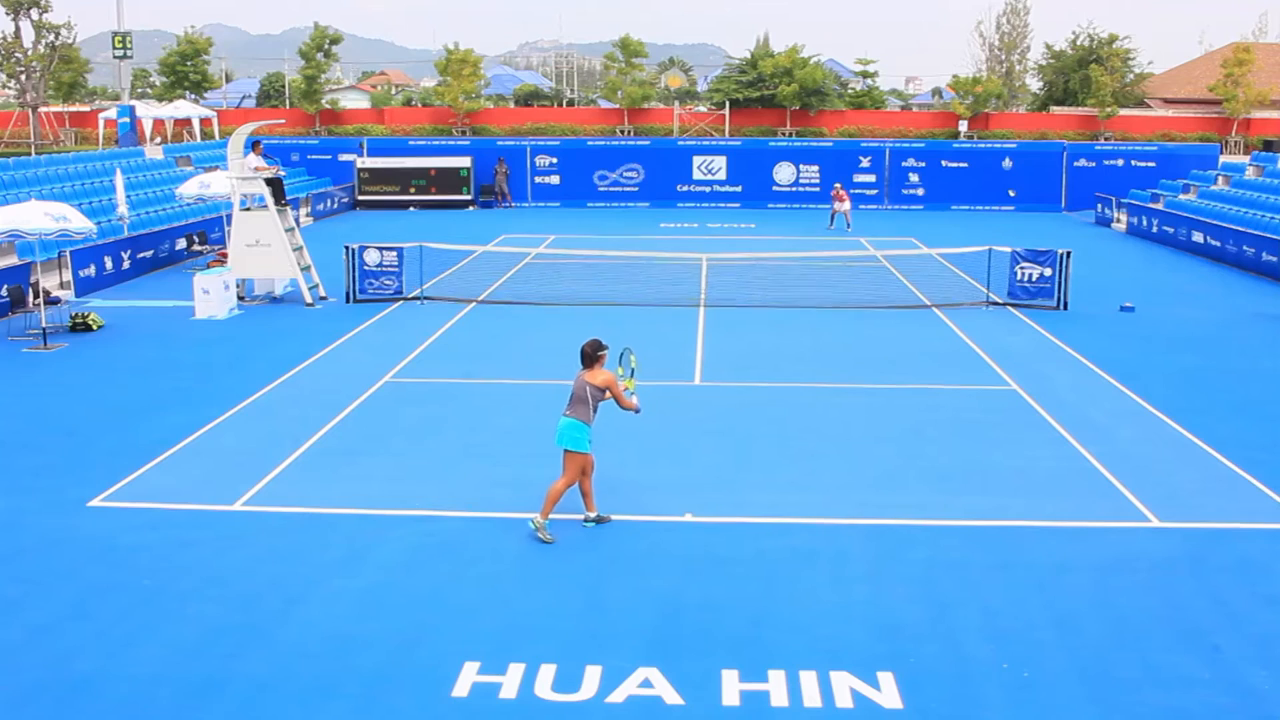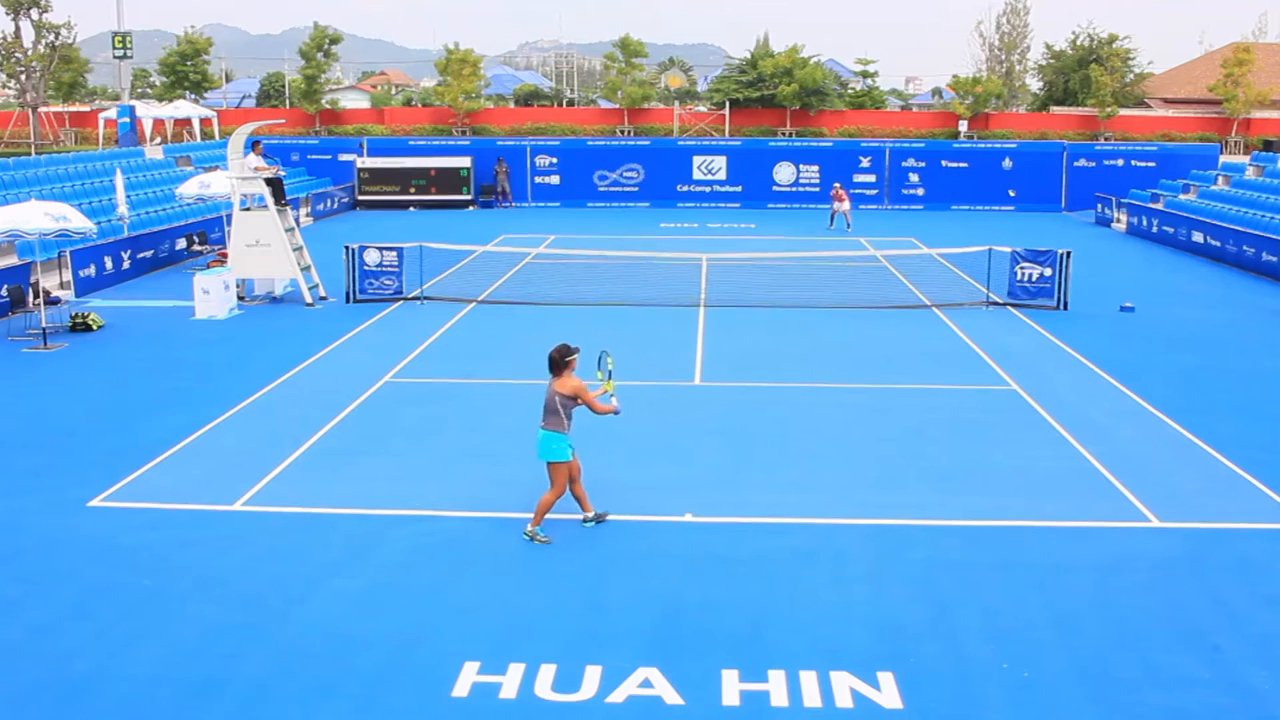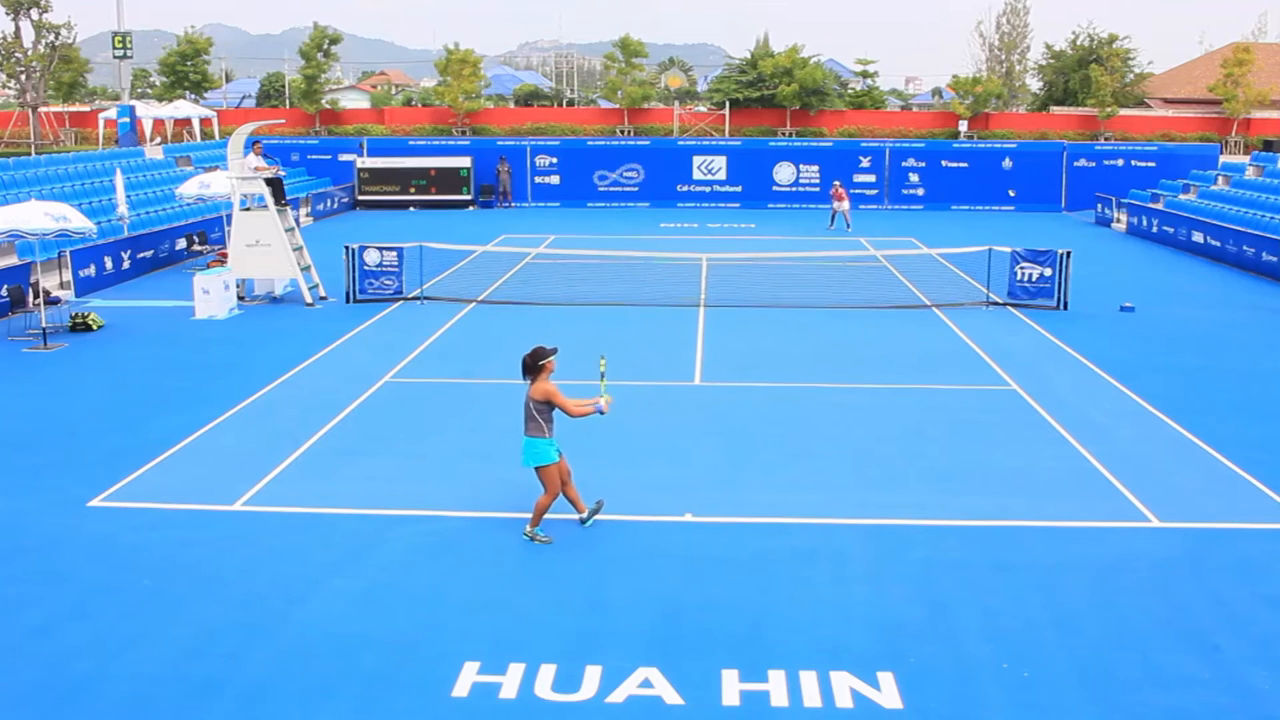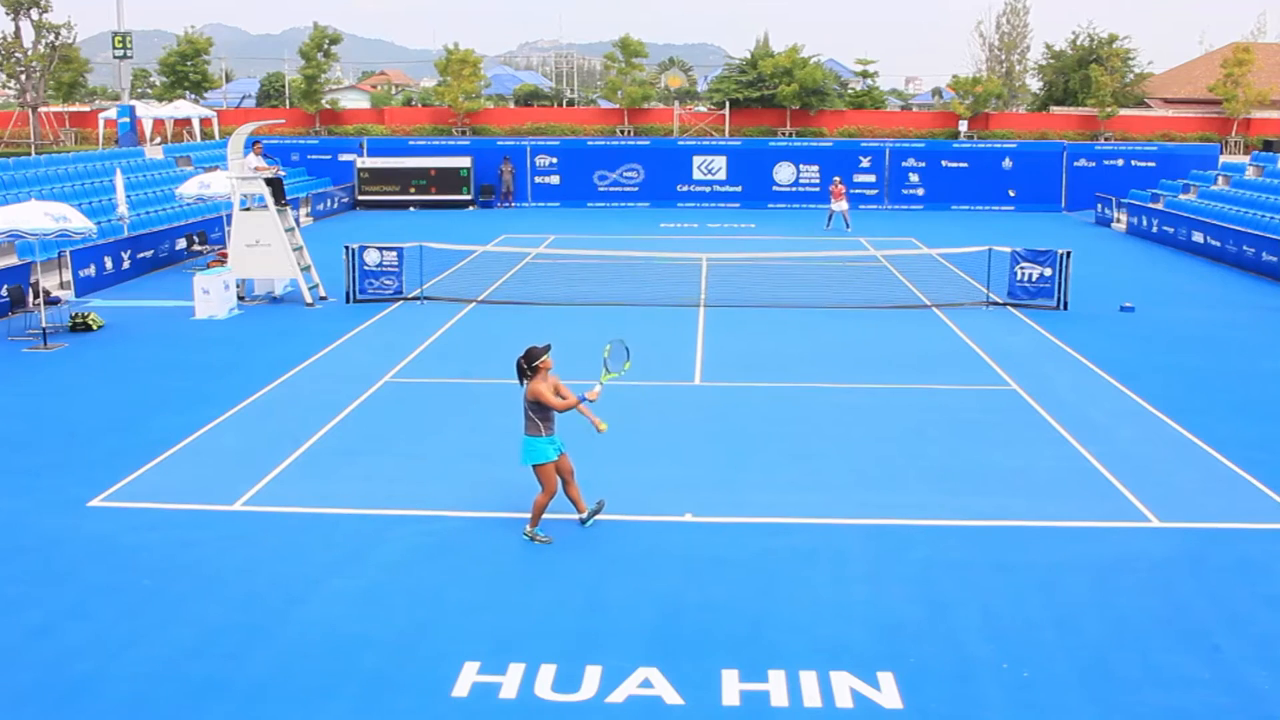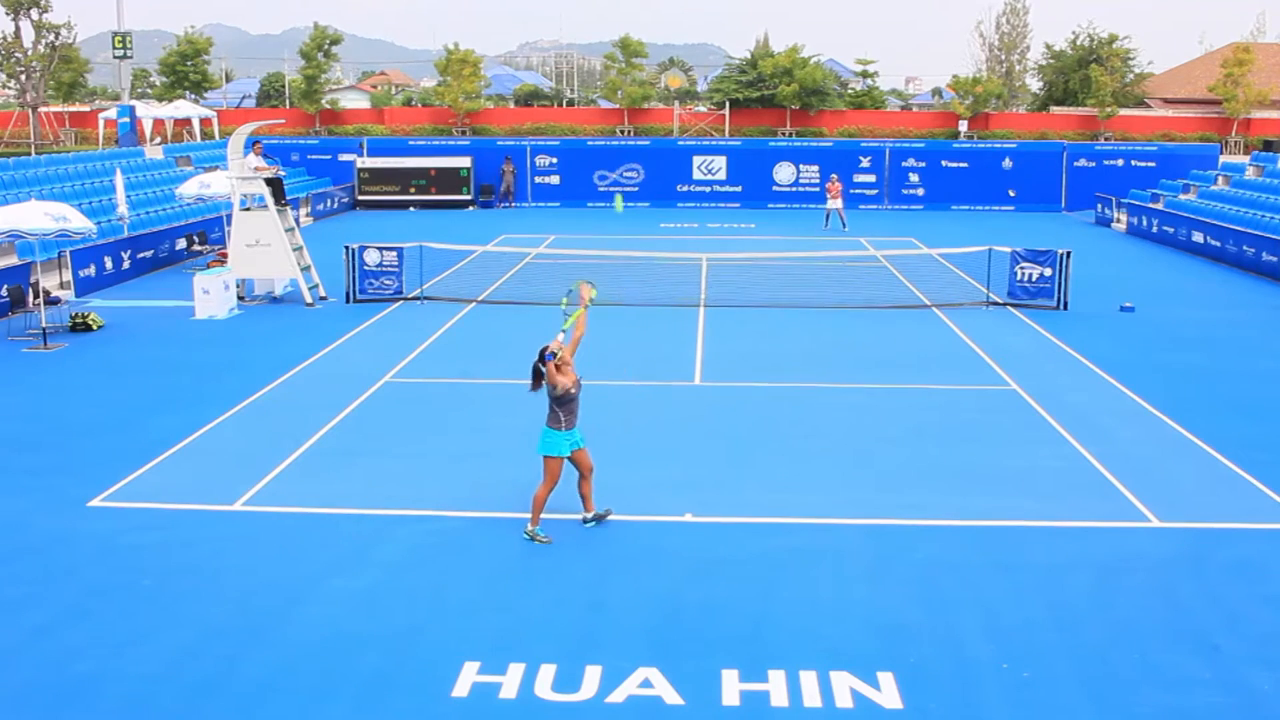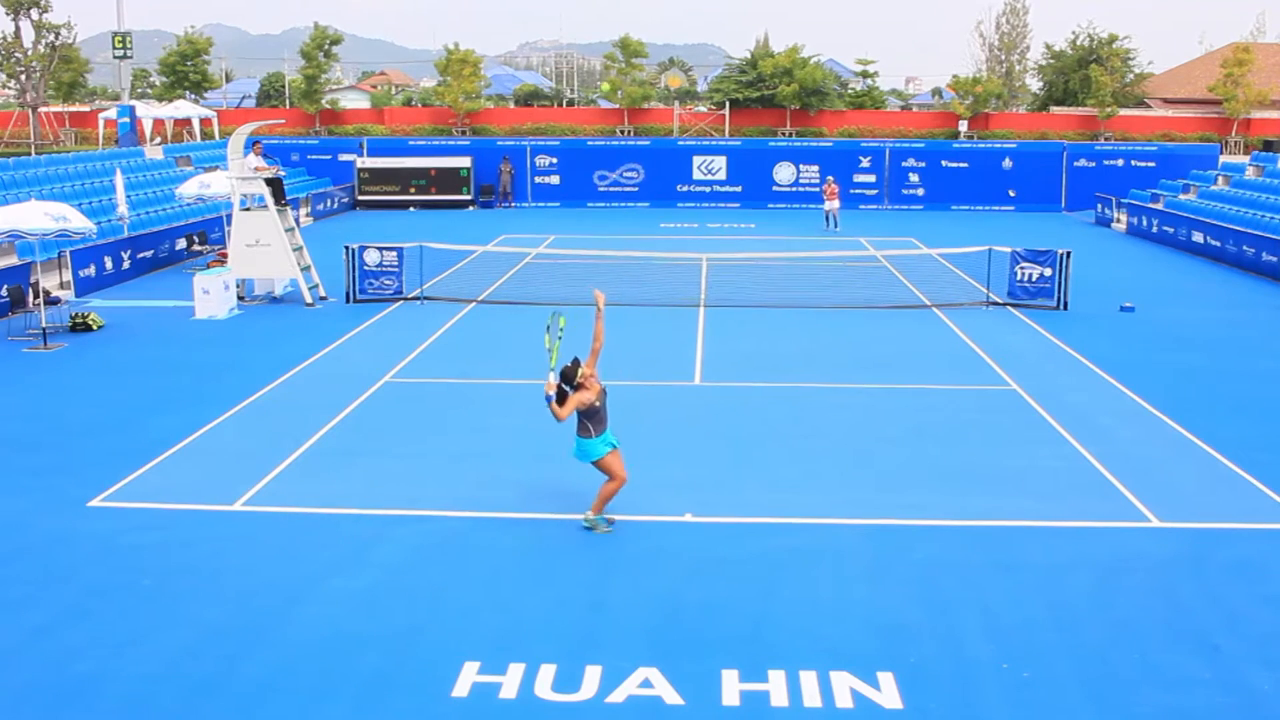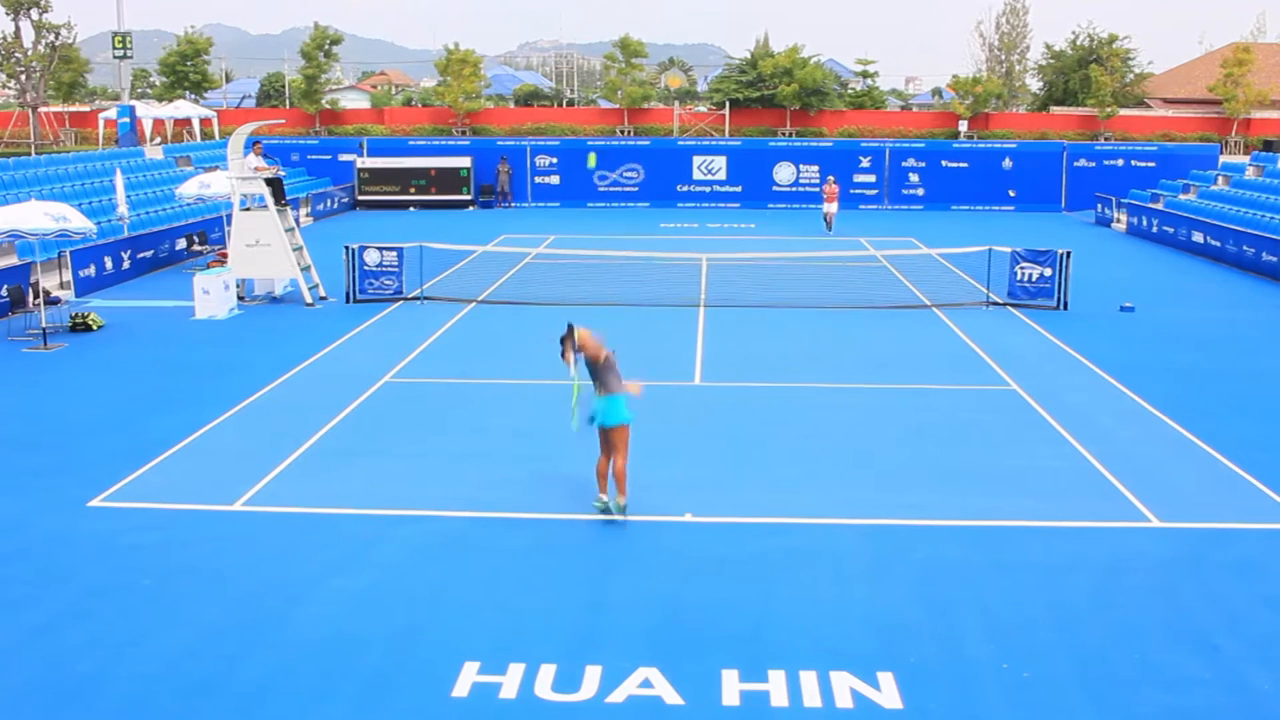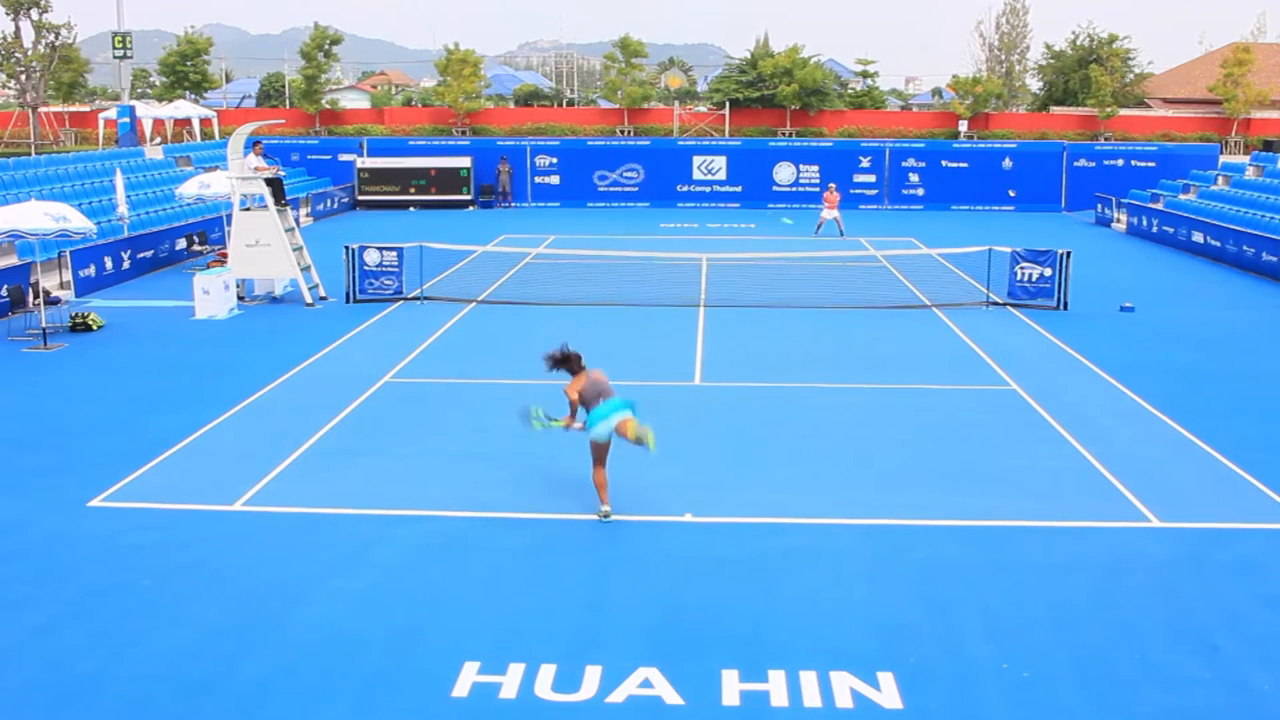
dt=0.4s
person 1, frame 1
left shoulder: (584, 374)
right shoulder: (606, 376)
right elbow: (623, 403)
left wrist: (619, 388)
right wrist: (635, 406)
left hip: (573, 425)
right hip: (577, 428)
left knee: (587, 470)
right knee: (569, 478)
left ankle: (591, 514)
right ankle: (540, 520)
person 1, frame 2
left shoulder: (557, 380)
right shoulder: (573, 383)
right elbow: (596, 408)
left wrist: (600, 391)
right wrist: (614, 409)
left hip: (558, 438)
right hip: (555, 439)
left knee: (575, 476)
right knee: (558, 489)
left ankle: (589, 514)
right ankle: (532, 528)
person 1, frame 3
left shoulder: (543, 384)
right shoulder: (546, 388)
left elbow: (567, 403)
right elbow: (572, 412)
left wrist: (594, 401)
right wrist: (598, 408)
left hip: (546, 442)
right hip: (539, 444)
left knee: (566, 478)
right knee: (553, 491)
left ankle: (584, 514)
right ankle: (531, 529)
person 1, frame 4
left shoulder: (551, 379)
right shoulder: (536, 388)
left elbow: (573, 400)
right elbow: (561, 407)
left wrist: (593, 418)
right wrist: (585, 397)
left hip: (550, 439)
right hip: (538, 443)
left knee: (568, 475)
right knee: (549, 490)
left ankle: (584, 514)
right ankle: (531, 529)
person 1, frame 5
left shoulder: (568, 370)
right shoulder: (557, 384)
left elbow: (577, 334)
right elbow: (551, 378)
left wrist: (584, 306)
right wrist: (548, 358)
left hip: (571, 434)
right hip: (556, 436)
left knee: (587, 469)
right knee: (549, 483)
left ankle: (589, 514)
right ankle: (531, 528)
person 1, frame 6
left shoulder: (591, 375)
right shoulder: (578, 398)
left elbow: (597, 344)
right elbow: (560, 417)
left wrist: (599, 311)
right wrist: (550, 398)
left hip: (603, 436)
right hip: (590, 442)
left knee: (617, 477)
right knee: (620, 477)
left ankle: (595, 515)
right ankle: (592, 516)
person 1, frame 7
left shoulder: (592, 354)
right shoulder: (593, 353)
left wrist: (624, 386)
left hip: (604, 401)
right hip: (612, 402)
left knee: (606, 453)
right knee: (620, 455)
left ankle: (602, 497)
right ankle: (620, 500)
person 1, frame 8
left shoulder: (570, 387)
right shoulder: (598, 374)
left elbow: (574, 399)
left wrist: (571, 418)
right wrist: (587, 423)
left hip: (599, 416)
right hip: (617, 408)
left knee: (599, 466)
right knee: (635, 437)
left ankle: (605, 508)
right ankle: (641, 433)
